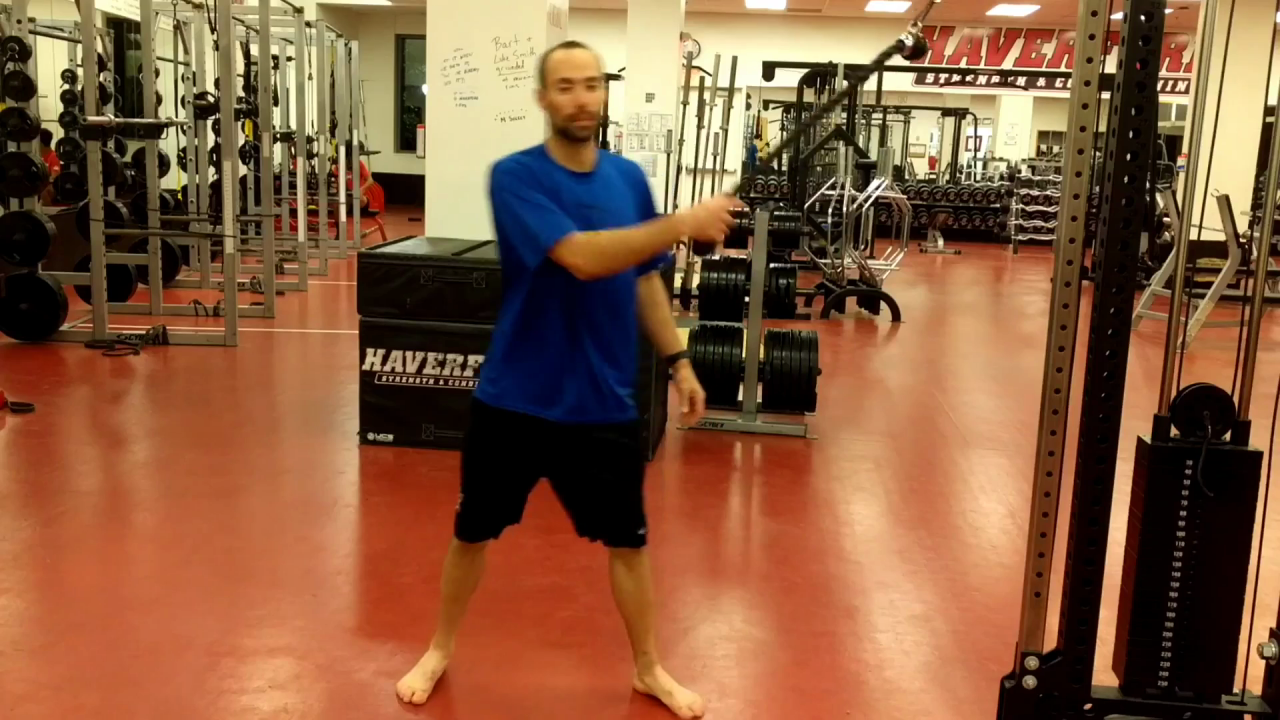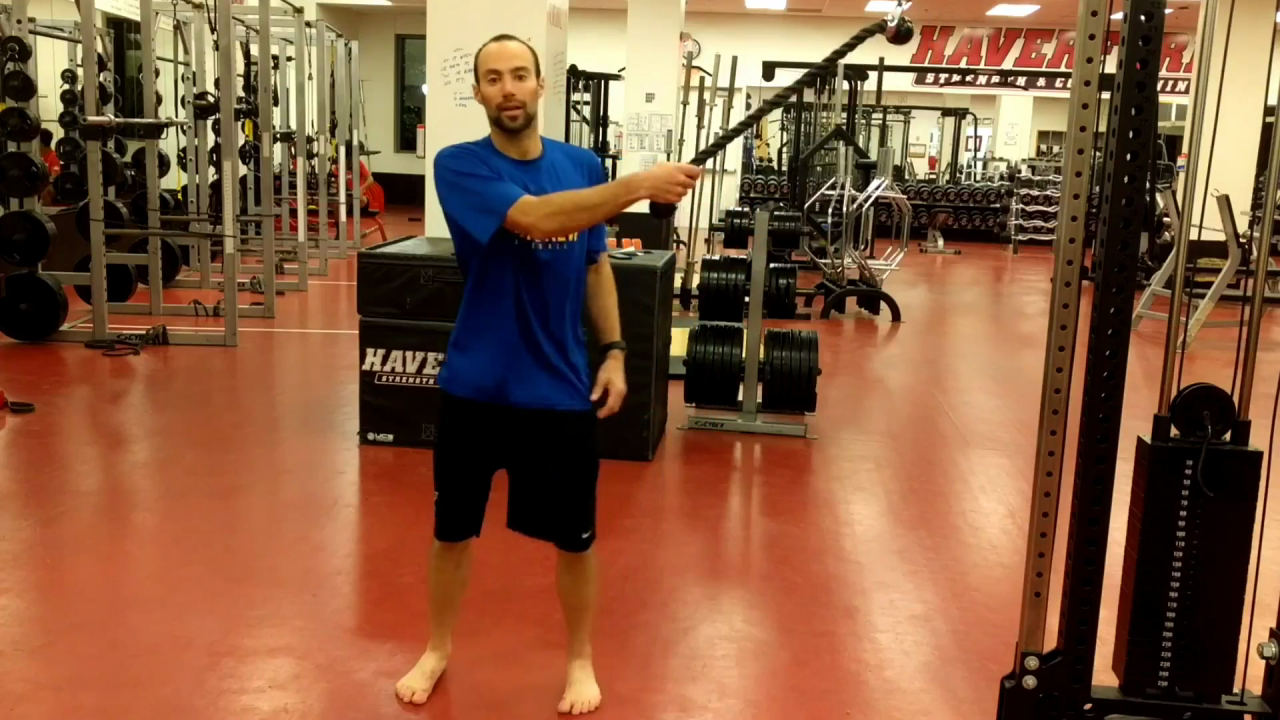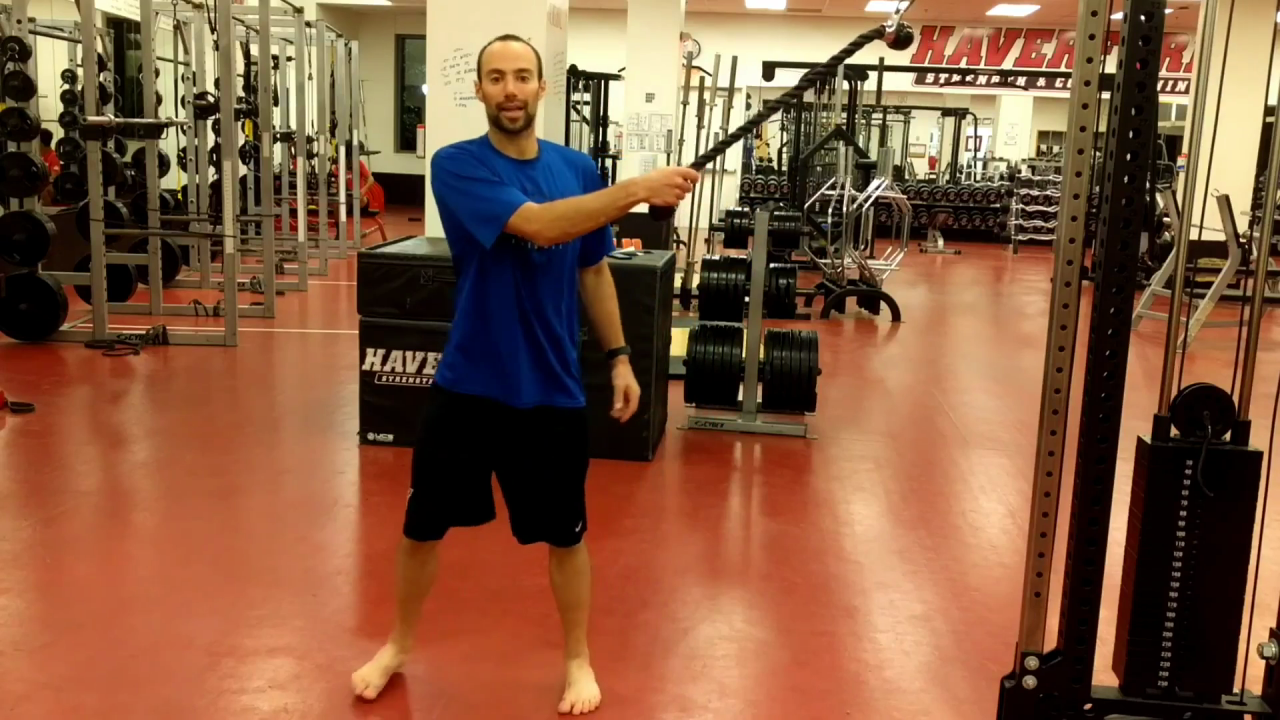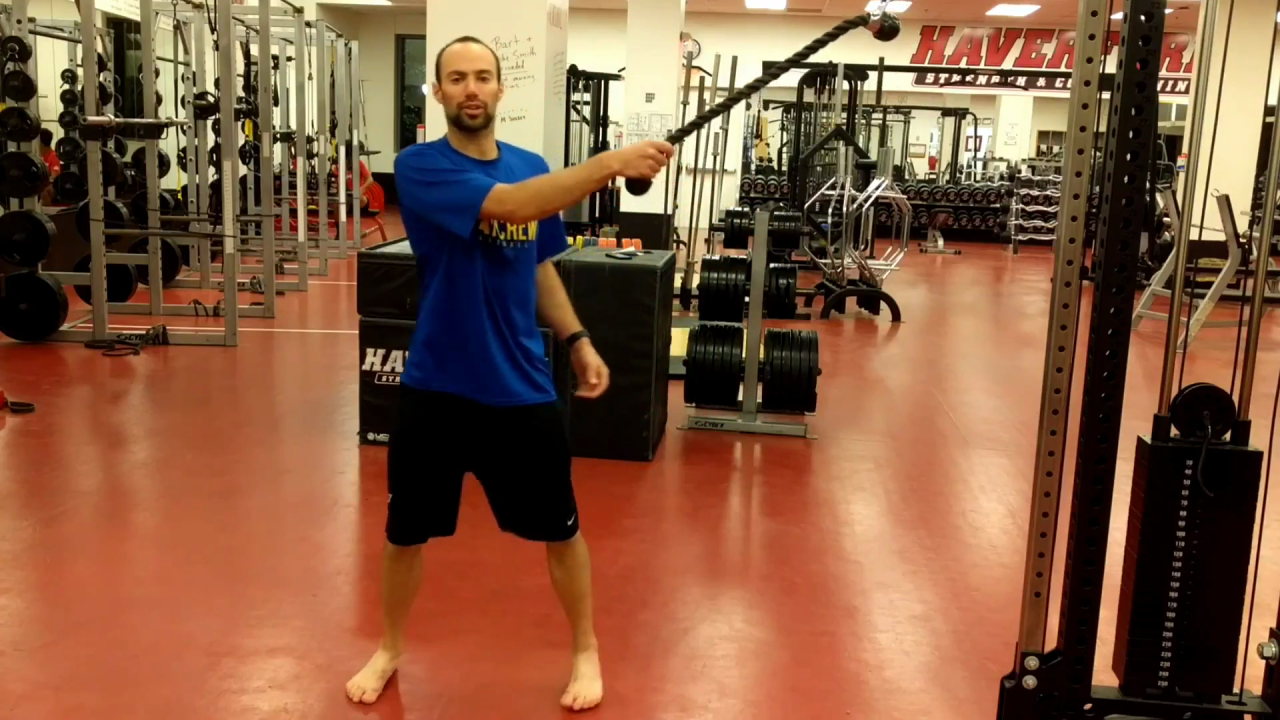
dt=0.3s
person 1, frame 1
left shoulder: (630, 179)
right shoulder: (515, 176)
left elbow: (646, 276)
right elbow: (579, 257)
left wrist: (679, 360)
right wrist: (683, 223)
left hip: (602, 402)
right hip: (513, 397)
left knee: (627, 538)
right knee: (473, 533)
right ankle: (439, 651)
person 1, frame 2
left shoulder: (582, 165)
right shoulder: (459, 166)
right elbow: (535, 218)
left wrist: (613, 351)
right wrist: (640, 184)
left hip: (561, 391)
right hip: (474, 388)
left knee: (574, 537)
right knee: (452, 530)
left ankle: (580, 658)
right ankle: (437, 650)
person 1, frame 3
left shoulder: (577, 168)
right shoulder: (456, 165)
left elbow: (593, 270)
right elbow: (536, 223)
left wrist: (619, 356)
right wrist: (638, 188)
left hip: (553, 390)
right hip: (467, 386)
left knee: (566, 535)
right knee: (423, 526)
left ankle: (578, 659)
right ankle: (397, 646)
person 1, frame 4
left shoulder: (532, 166)
right shoulder: (420, 166)
right elbow: (510, 204)
left wrist: (577, 340)
right wrist: (612, 163)
left hip: (523, 388)
right hip: (438, 387)
left knee: (560, 528)
right knee: (405, 532)
left ankle: (586, 652)
right ankle: (389, 650)
